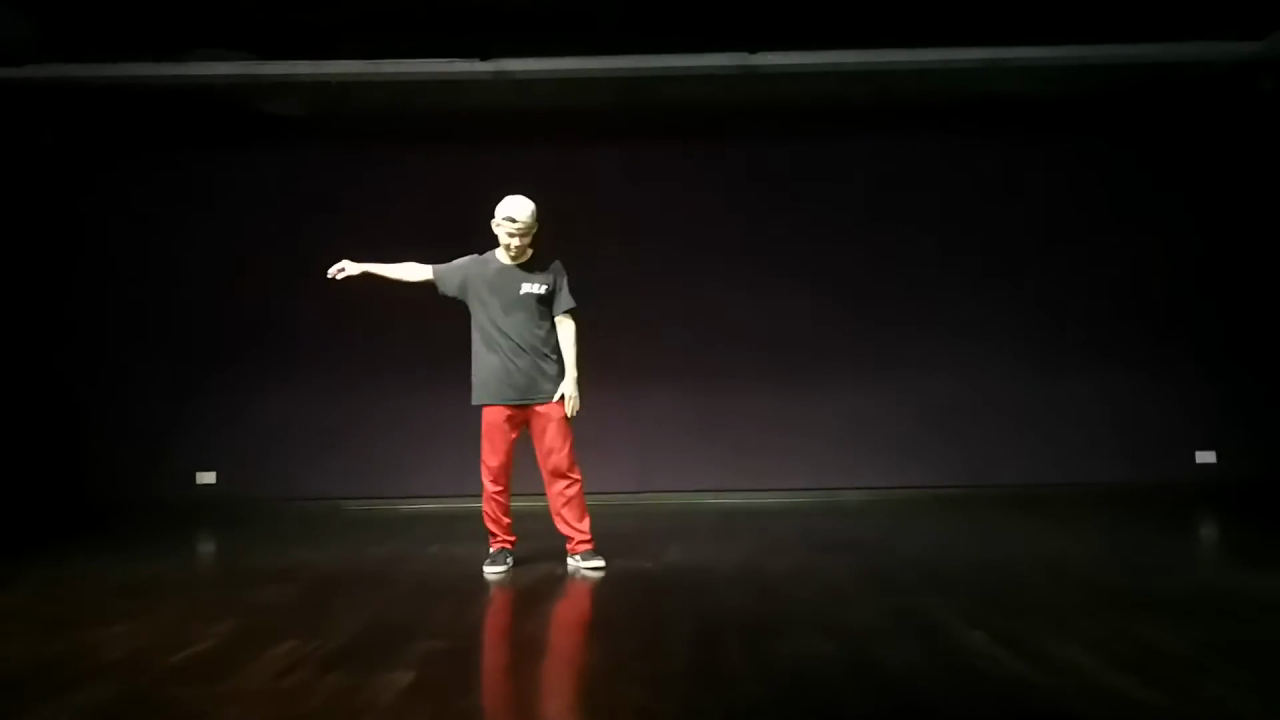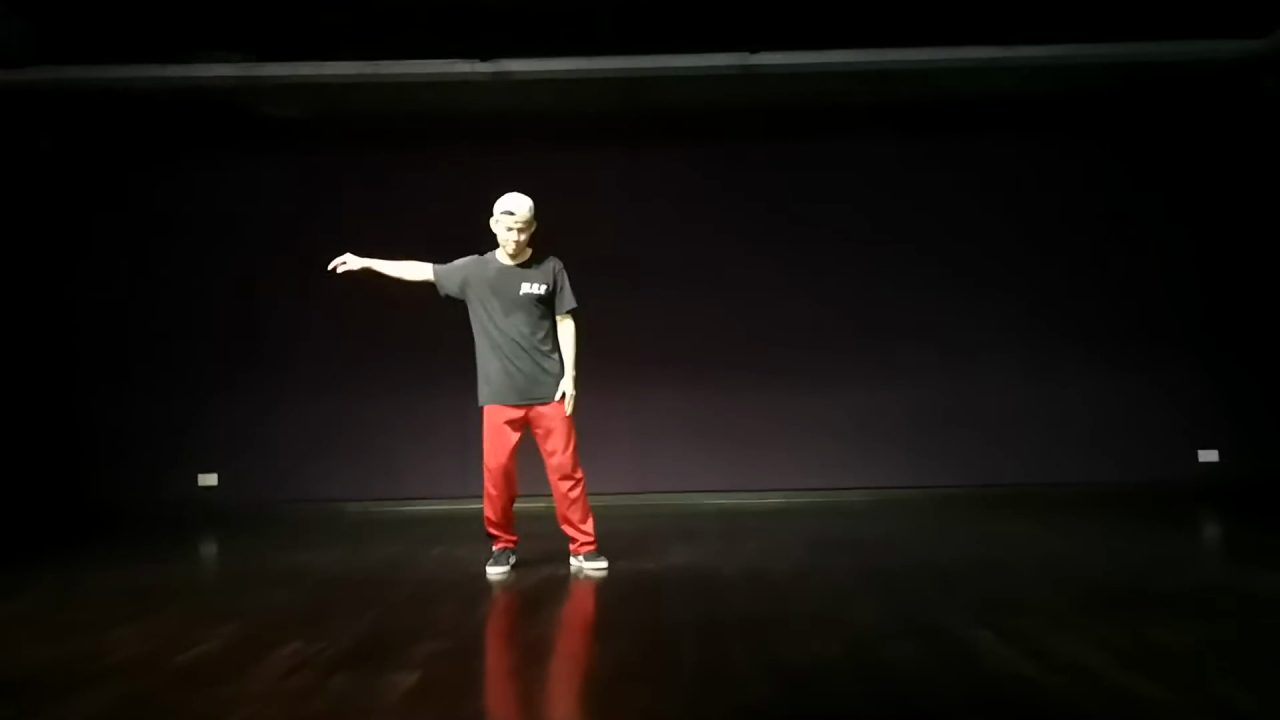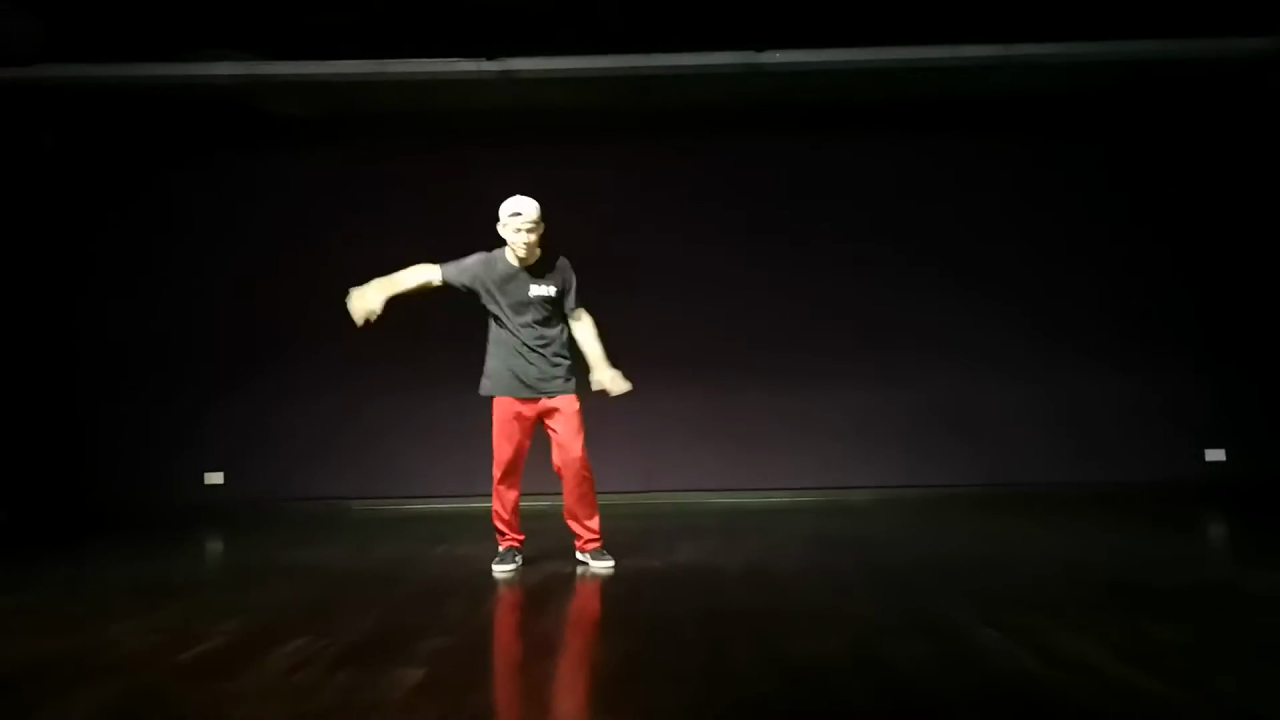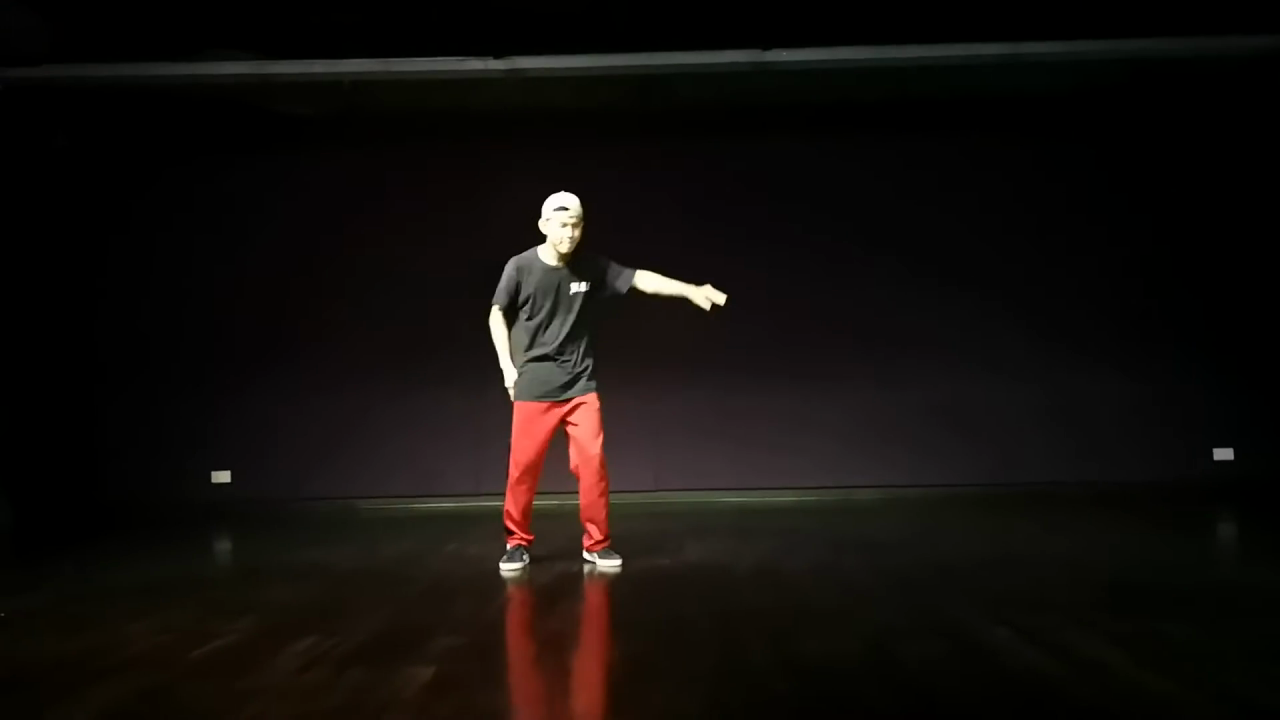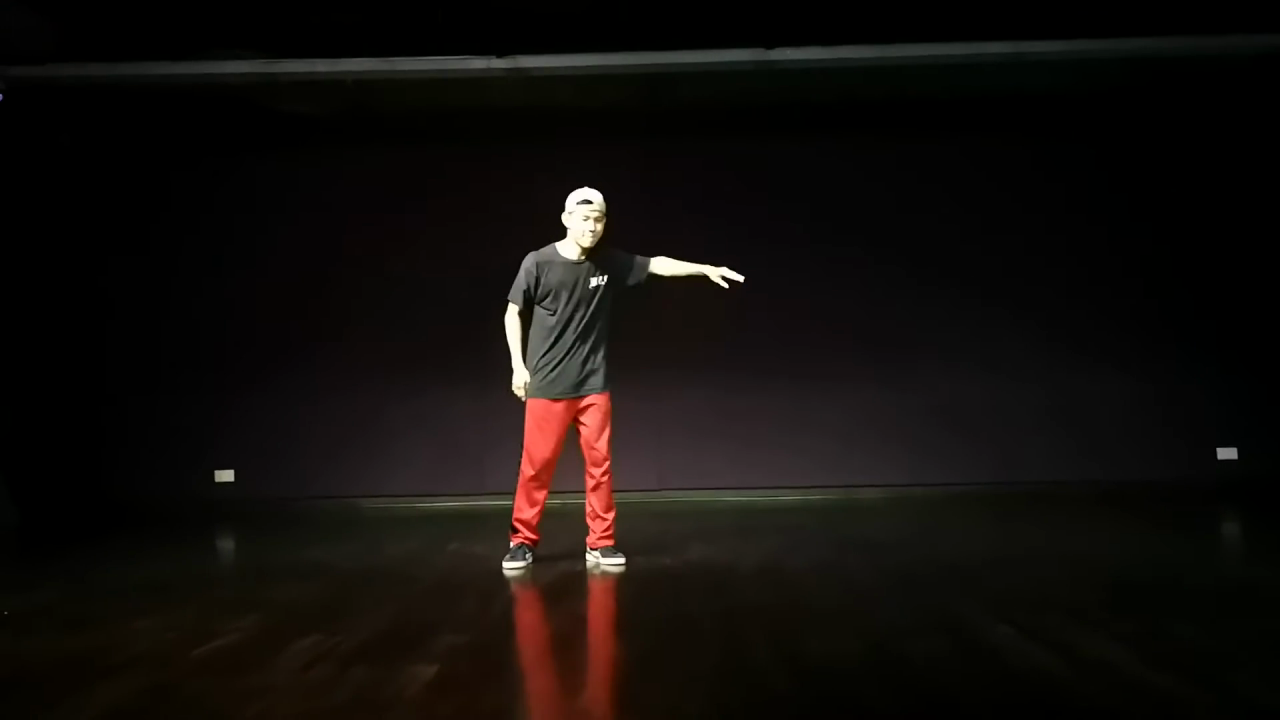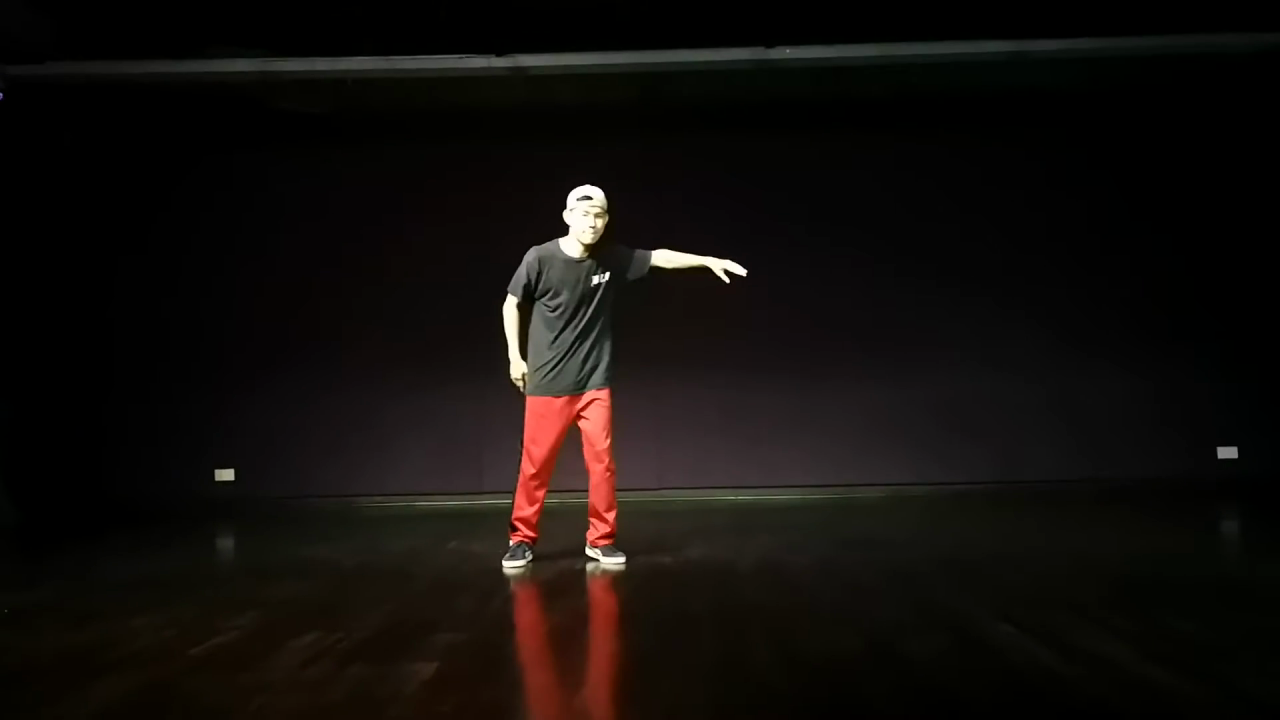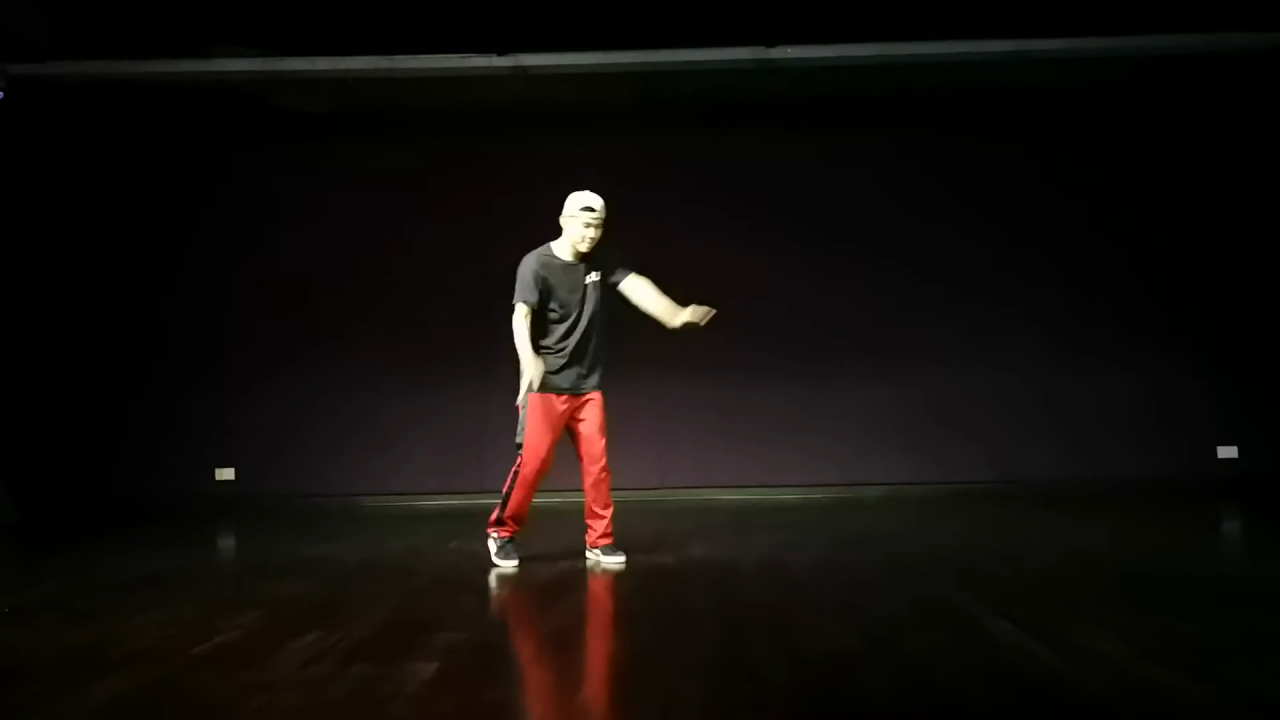
dt=0.3s
person 1, frame 1
left shoulder: (550, 270)
right shoulder: (473, 269)
left elbow: (564, 322)
right elbow: (420, 271)
left wrist: (571, 375)
right wrist: (364, 267)
left hip: (547, 388)
right hip: (497, 392)
left knee: (560, 468)
right knee: (495, 472)
left ankle: (580, 545)
right ankle: (501, 545)
person 1, frame 2
left shoulder: (550, 268)
right shoulder: (473, 270)
left elbow: (565, 322)
right elbow: (421, 271)
left wrist: (569, 375)
right wrist: (365, 261)
left hip: (548, 389)
right hip: (500, 393)
left knee: (565, 468)
right knee: (497, 471)
left ankle: (583, 546)
right ankle: (503, 545)
person 1, frame 3
left shoulder: (559, 268)
right shoulder: (483, 266)
left elbow: (577, 316)
right elbow: (430, 273)
left wrist: (600, 364)
right wrist: (379, 289)
left hip: (559, 383)
right hip: (512, 386)
left knee: (574, 462)
right knee: (506, 468)
left ankle: (589, 543)
right ankle: (510, 544)
person 1, frame 4
left shoulder: (592, 267)
right shoulder: (520, 268)
left elbow: (639, 279)
right elbow: (498, 312)
left wrist: (691, 290)
right wrist: (508, 364)
left hip: (580, 385)
right hip: (534, 385)
left knee: (591, 464)
right knee: (524, 466)
left ankle: (597, 543)
right ankle: (517, 542)
person 1, frame 5
left shoulder: (610, 262)
right shoulder: (538, 263)
left elbow: (655, 264)
right elbow: (513, 313)
left wrist: (706, 268)
right wrist: (518, 365)
left hip: (593, 384)
right hip: (546, 385)
left knee: (599, 463)
right knee: (536, 466)
left ankle: (601, 542)
right ankle: (522, 541)
person 1, frame 6
left shoulder: (612, 257)
right shoulder: (540, 258)
left elbow: (658, 257)
right elbow: (512, 304)
left wrist: (708, 260)
right wrist: (514, 356)
left hip: (594, 381)
right hip: (547, 381)
left knee: (602, 461)
right knee: (536, 463)
left ankle: (601, 539)
right ankle: (521, 539)
person 1, frame 7
left shoulder: (599, 263)
right shoulder: (536, 264)
left elbow: (635, 286)
right elbow: (521, 316)
left wrist: (675, 315)
right wrist: (528, 361)
left hip: (587, 383)
right hip: (546, 383)
left knee: (597, 463)
right knee: (533, 460)
left ankle: (599, 540)
right ankle: (502, 531)
